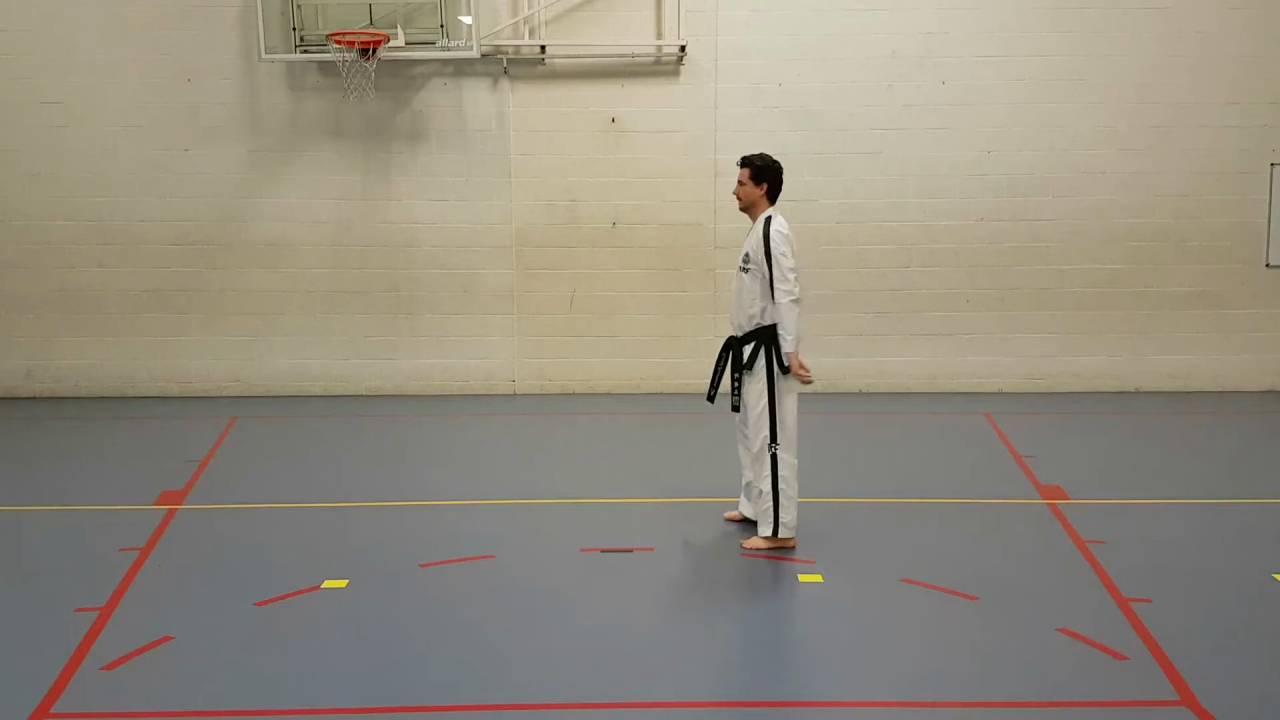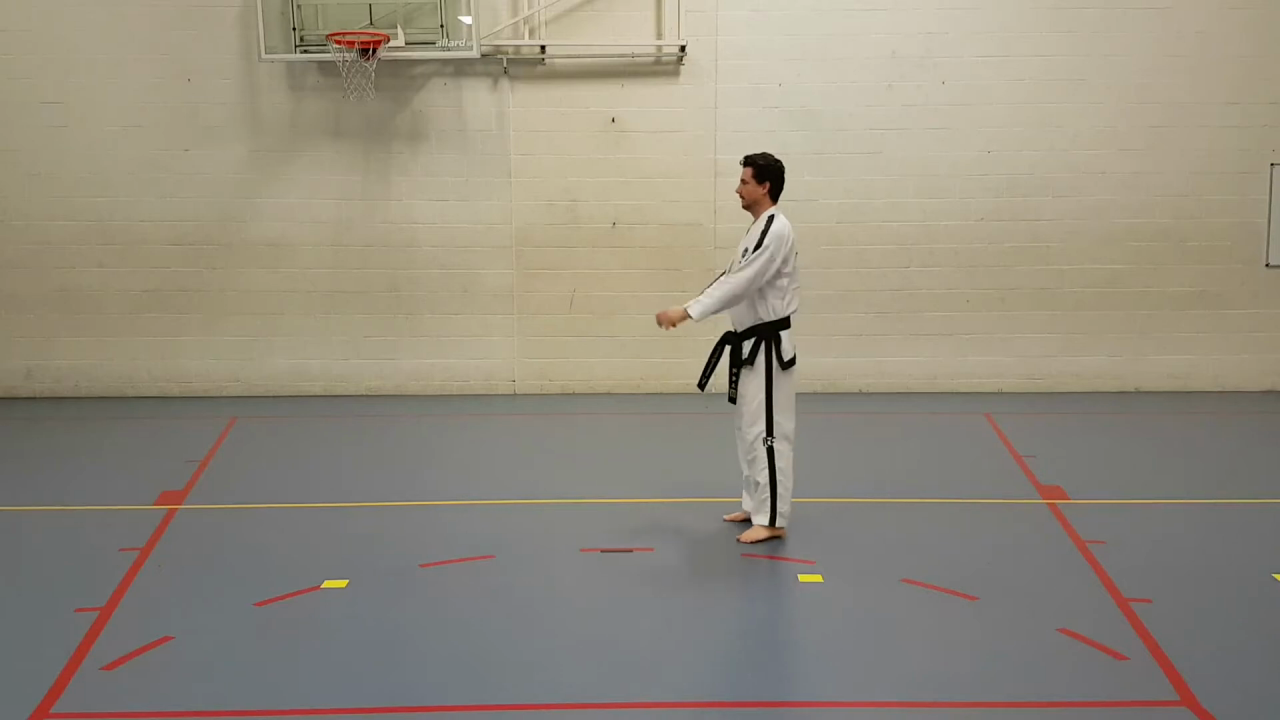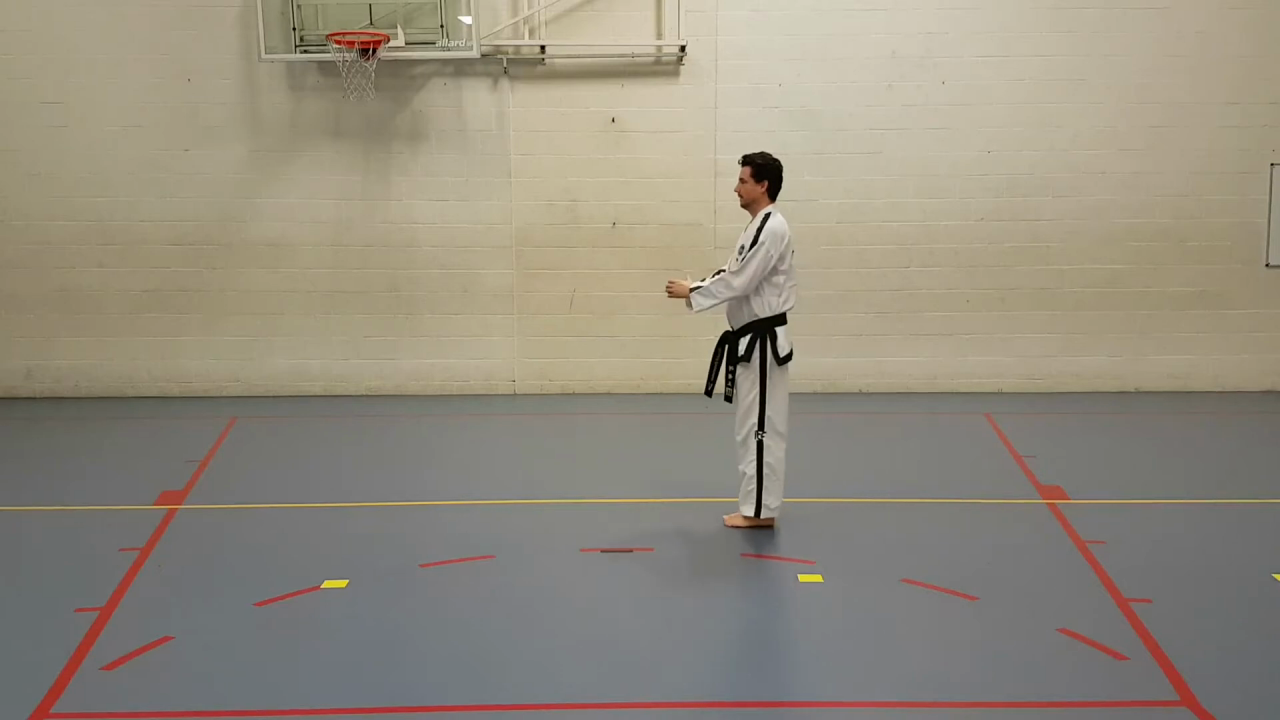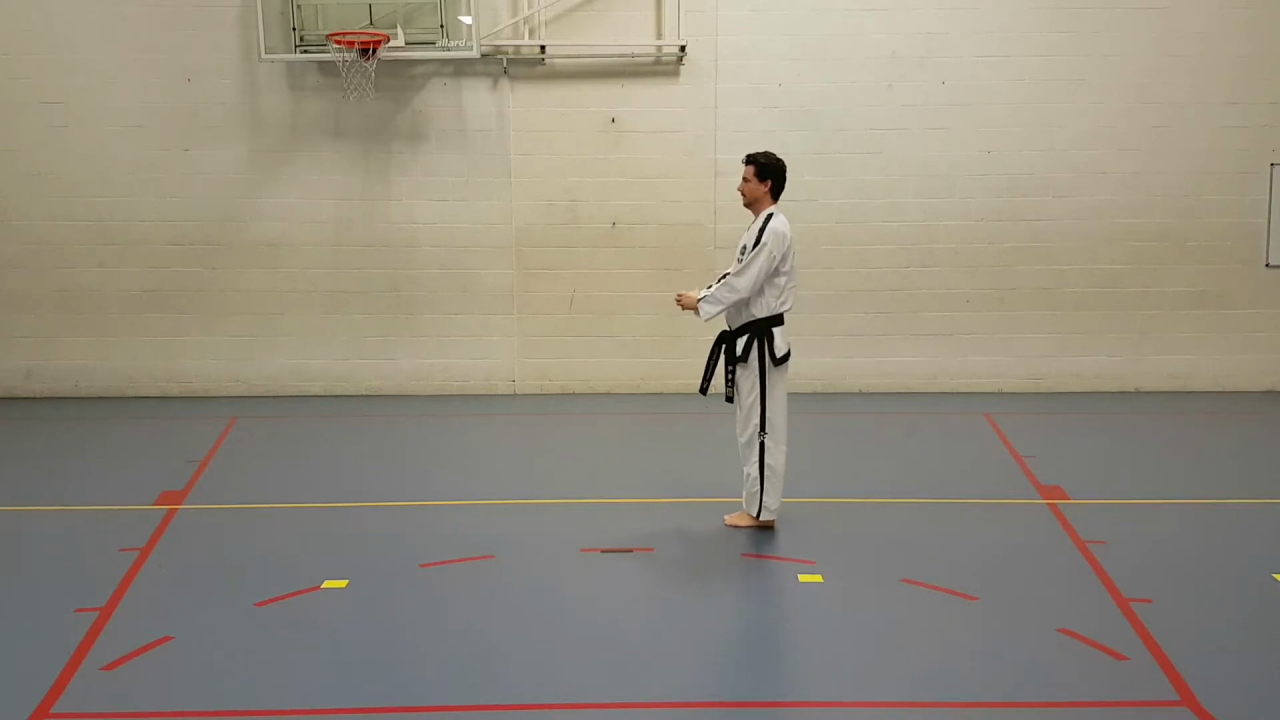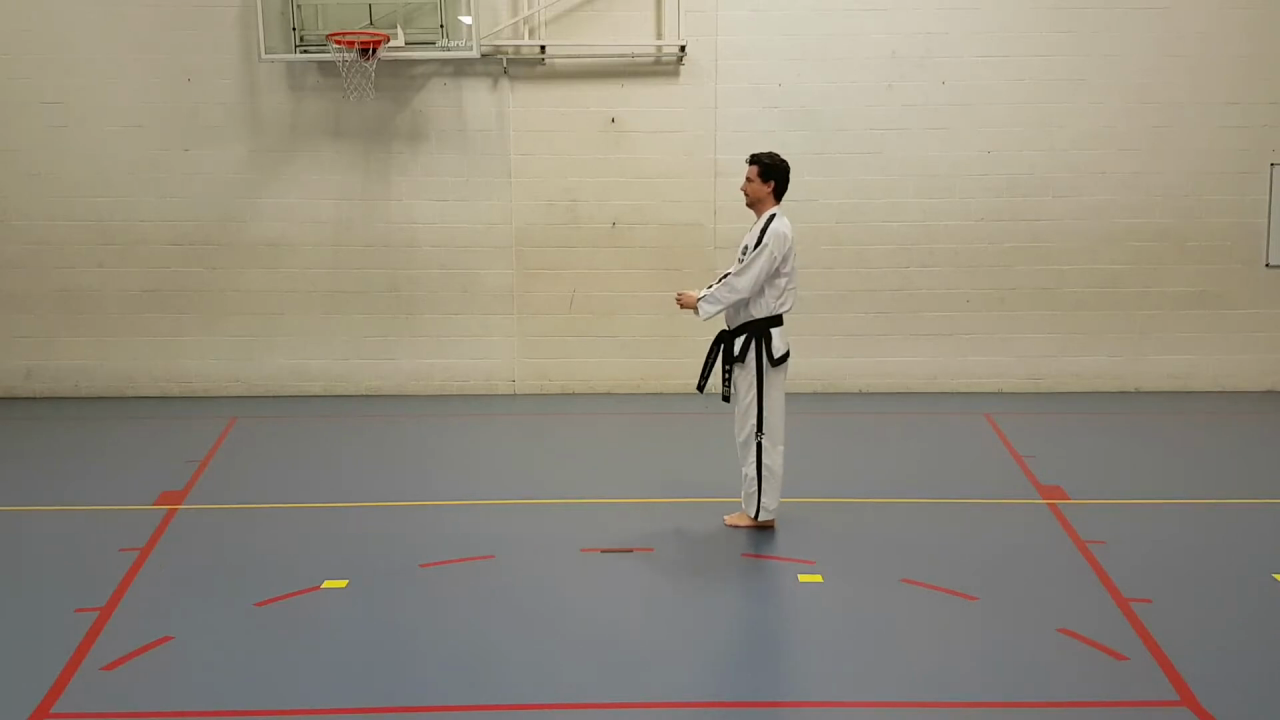
dt=0.4s
person 1, frame 1
left shoulder: (772, 232)
right shoulder: (760, 230)
left elbow: (786, 295)
left wrist: (791, 352)
left hip: (767, 351)
right hip: (754, 348)
left knee: (770, 439)
right knee: (750, 433)
left ankle: (779, 530)
right ankle: (754, 505)
person 1, frame 2
left shoulder: (775, 230)
right shoulder: (761, 227)
left elbow: (740, 283)
right elbow: (732, 277)
left wrist: (688, 311)
right wrist: (689, 308)
left hip: (767, 346)
right hip: (753, 343)
left knee: (765, 430)
right knee: (749, 428)
left ankle: (772, 519)
right ankle: (757, 505)
person 1, frame 3
left shoulder: (771, 229)
right shoulder: (759, 226)
left elbow: (739, 282)
right elbow: (731, 273)
left wrist: (691, 293)
right wrist: (692, 288)
left hip: (762, 342)
right hip: (752, 340)
left knee: (759, 427)
right knee: (751, 426)
left ankle: (760, 510)
right ankle: (756, 504)
person 1, frame 4
left shoulder: (773, 230)
right shoulder: (761, 226)
left elbow: (744, 285)
right elbow: (735, 276)
left wrist: (700, 303)
right wrist: (700, 297)
left hip: (761, 342)
right hip: (752, 340)
left knee: (760, 428)
right knee: (752, 427)
left ankle: (762, 511)
right ankle: (756, 506)
person 1, frame 5
left shoulder: (775, 231)
right shoulder: (764, 227)
left elbow: (744, 285)
right elbow: (736, 276)
left wrist: (699, 303)
right wrist: (701, 296)
left hip: (760, 341)
right hip: (751, 339)
left knee: (759, 428)
right knee: (752, 427)
left ankle: (761, 511)
right ankle: (756, 506)
